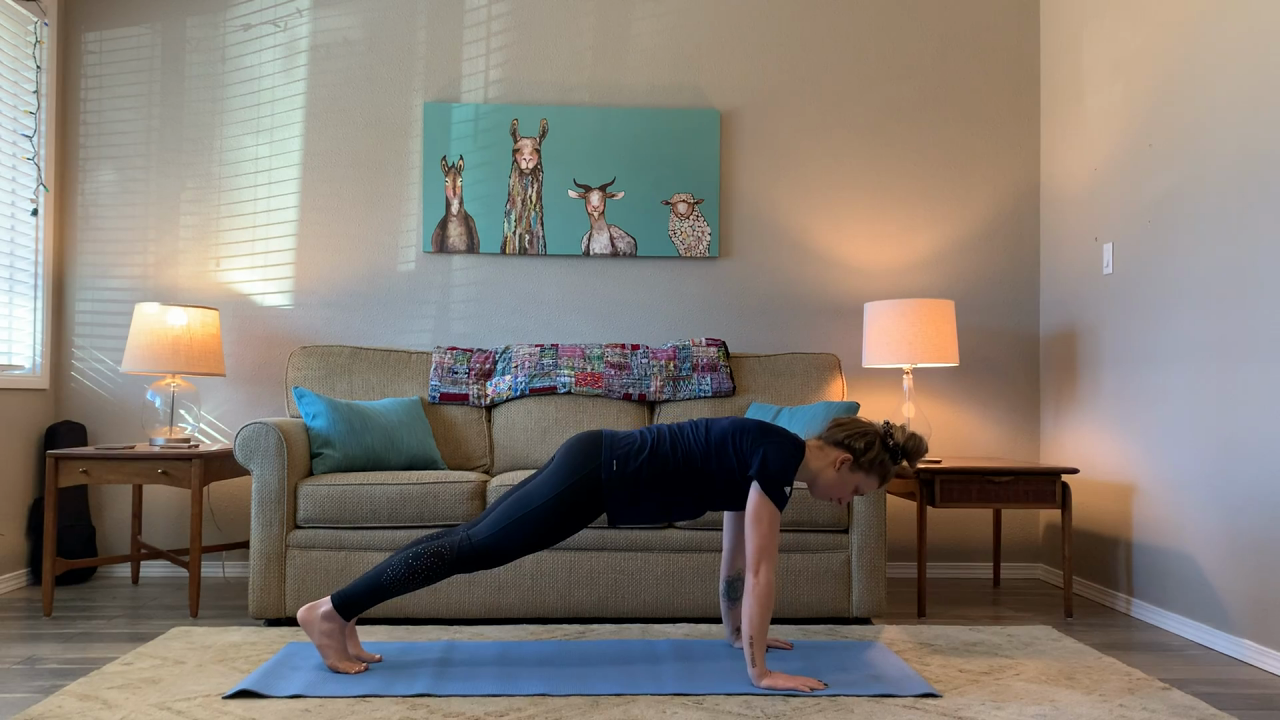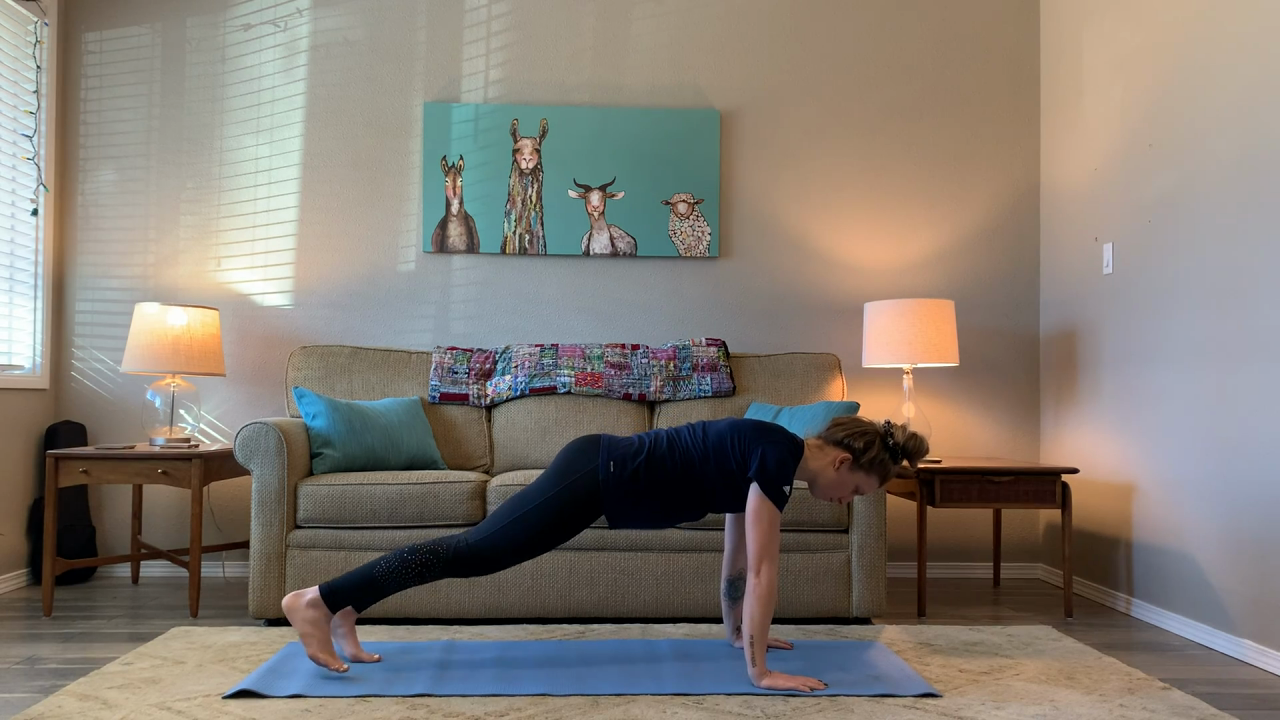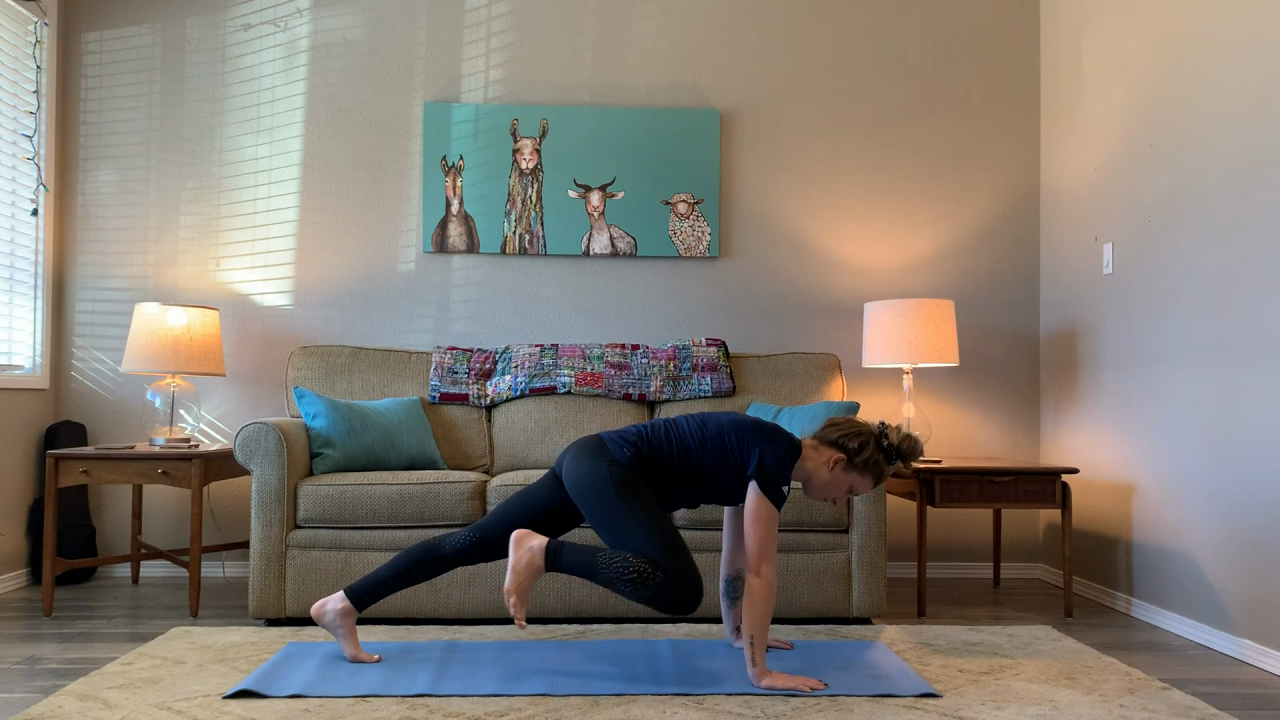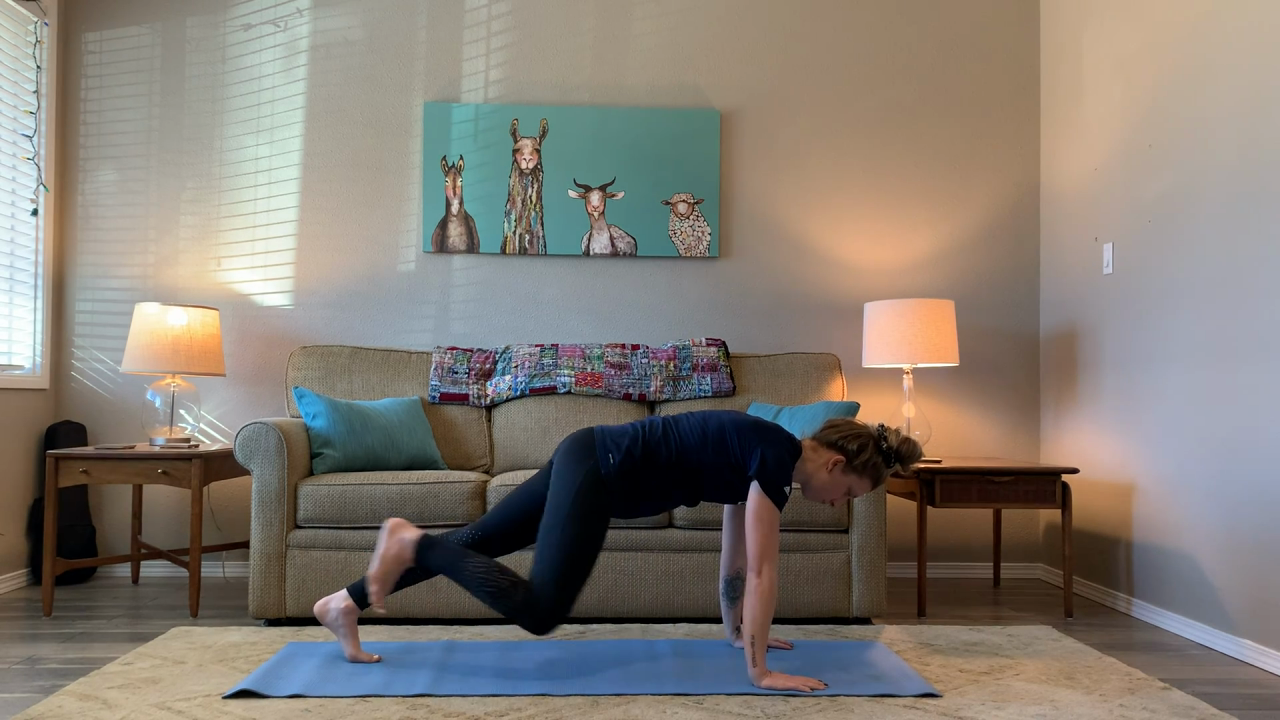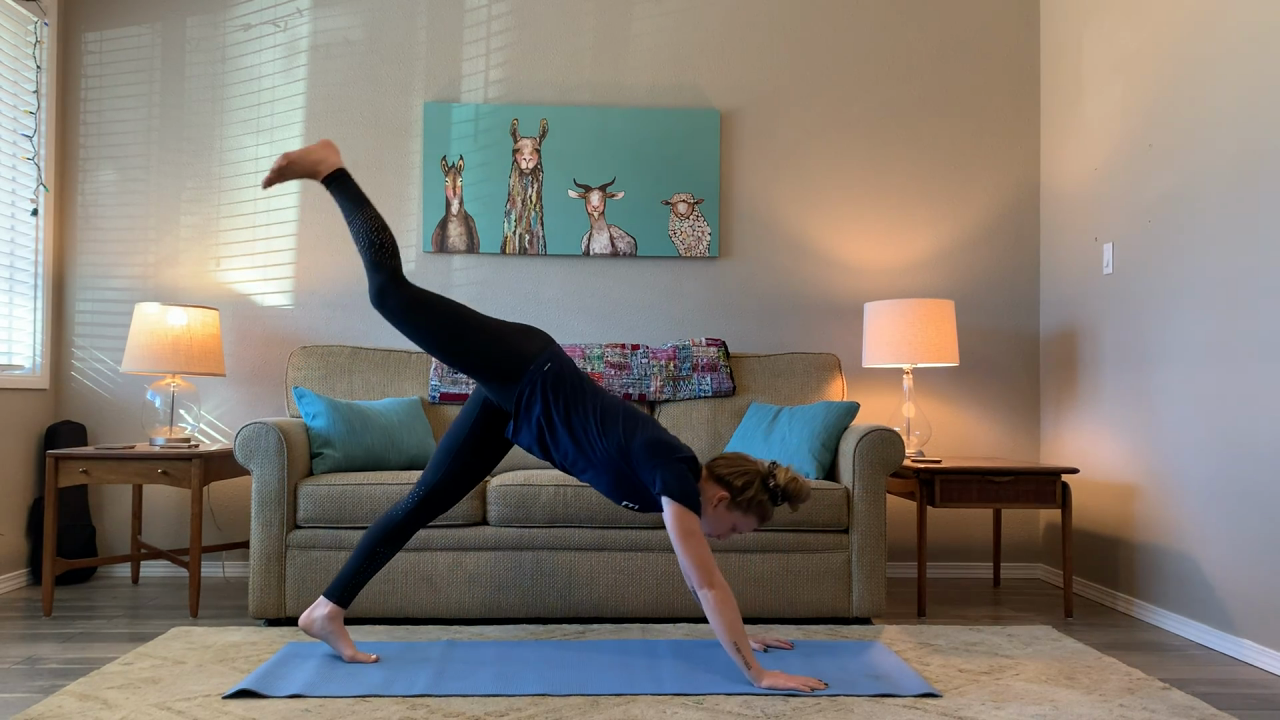
dt=1s
person 1, frame 1
left shoulder: (764, 459)
right shoulder: (781, 456)
left elbow: (736, 555)
right elbow: (759, 568)
left wrist: (735, 629)
right wrist: (760, 669)
left hip: (594, 462)
right hip: (595, 474)
left knee: (468, 536)
right knee: (471, 548)
left ankle: (343, 608)
right ankle: (329, 613)
person 1, frame 2
left shoulder: (764, 457)
right shoulder: (779, 455)
left elbow: (737, 558)
right elbow: (761, 570)
left wrist: (737, 630)
right wrist: (760, 670)
left hip: (597, 468)
right hip: (596, 477)
left knee: (472, 543)
right knee: (471, 555)
left ankle: (345, 610)
right ankle: (317, 601)
person 1, frame 3
left shoulder: (761, 458)
right shoulder: (778, 455)
left elbow: (735, 555)
right elbow: (758, 569)
left wrist: (738, 630)
right wrist: (760, 670)
left hip: (590, 465)
right hip: (605, 465)
left knee: (472, 542)
right knee: (678, 592)
left ankle: (341, 606)
right ankle: (541, 551)
person 1, frame 4
left shoulder: (759, 458)
right shoulder: (778, 455)
left elbow: (736, 559)
right elbow: (761, 570)
left wrist: (736, 631)
right wrist: (760, 670)
left hip: (587, 461)
right hip: (598, 466)
left knee: (475, 538)
right knee: (540, 611)
left ankle: (344, 603)
right ankle: (414, 544)
person 1, frame 5
left shoulder: (684, 481)
right shoulder: (677, 475)
left elbow: (699, 578)
right elbow: (707, 582)
left wrist: (742, 636)
right wrist: (756, 674)
left hip: (518, 394)
right hip: (523, 372)
left knee: (425, 501)
right knee: (391, 292)
left ankle: (327, 612)
right ankle: (330, 169)
